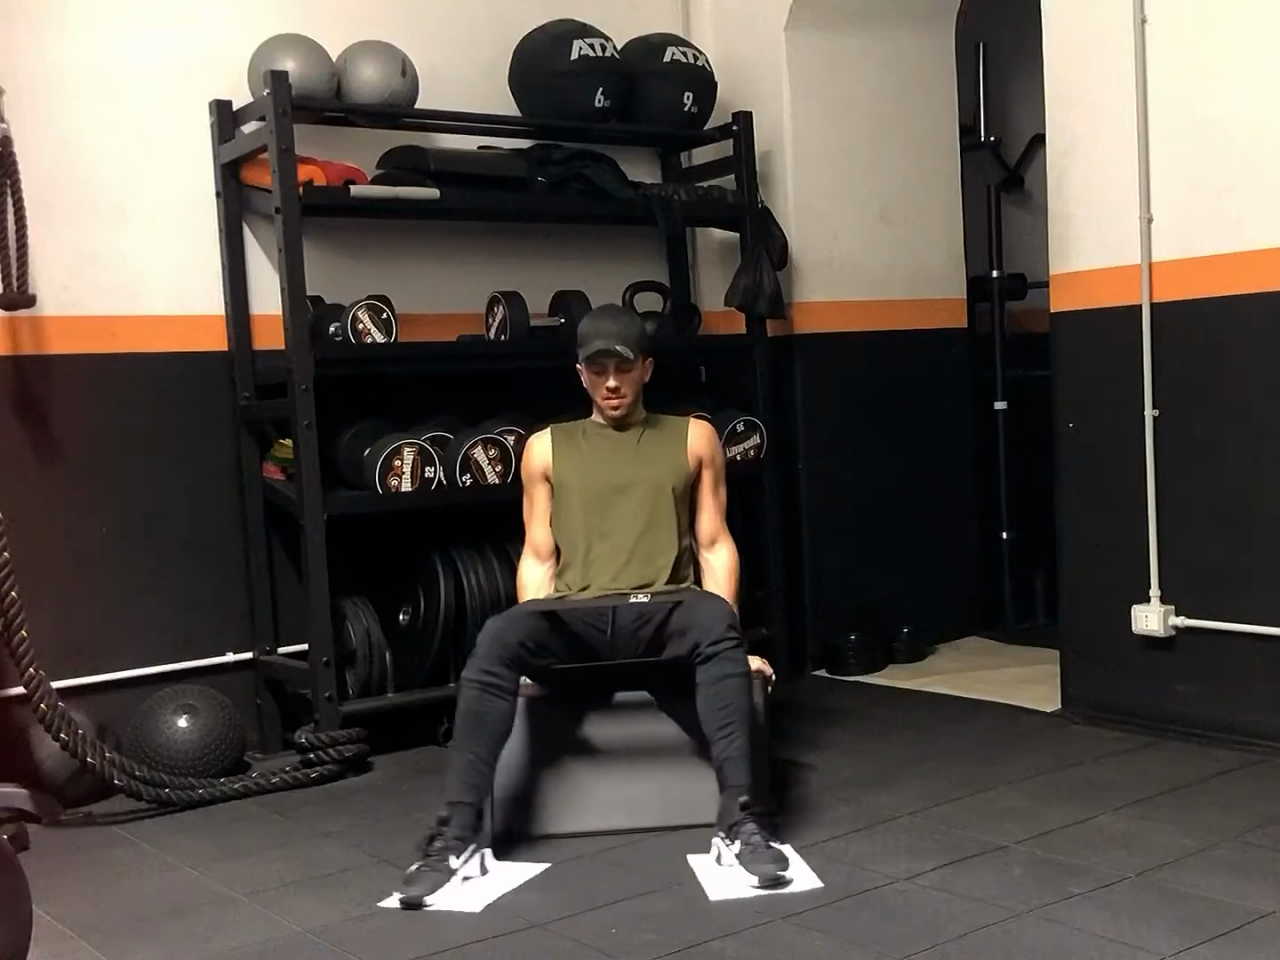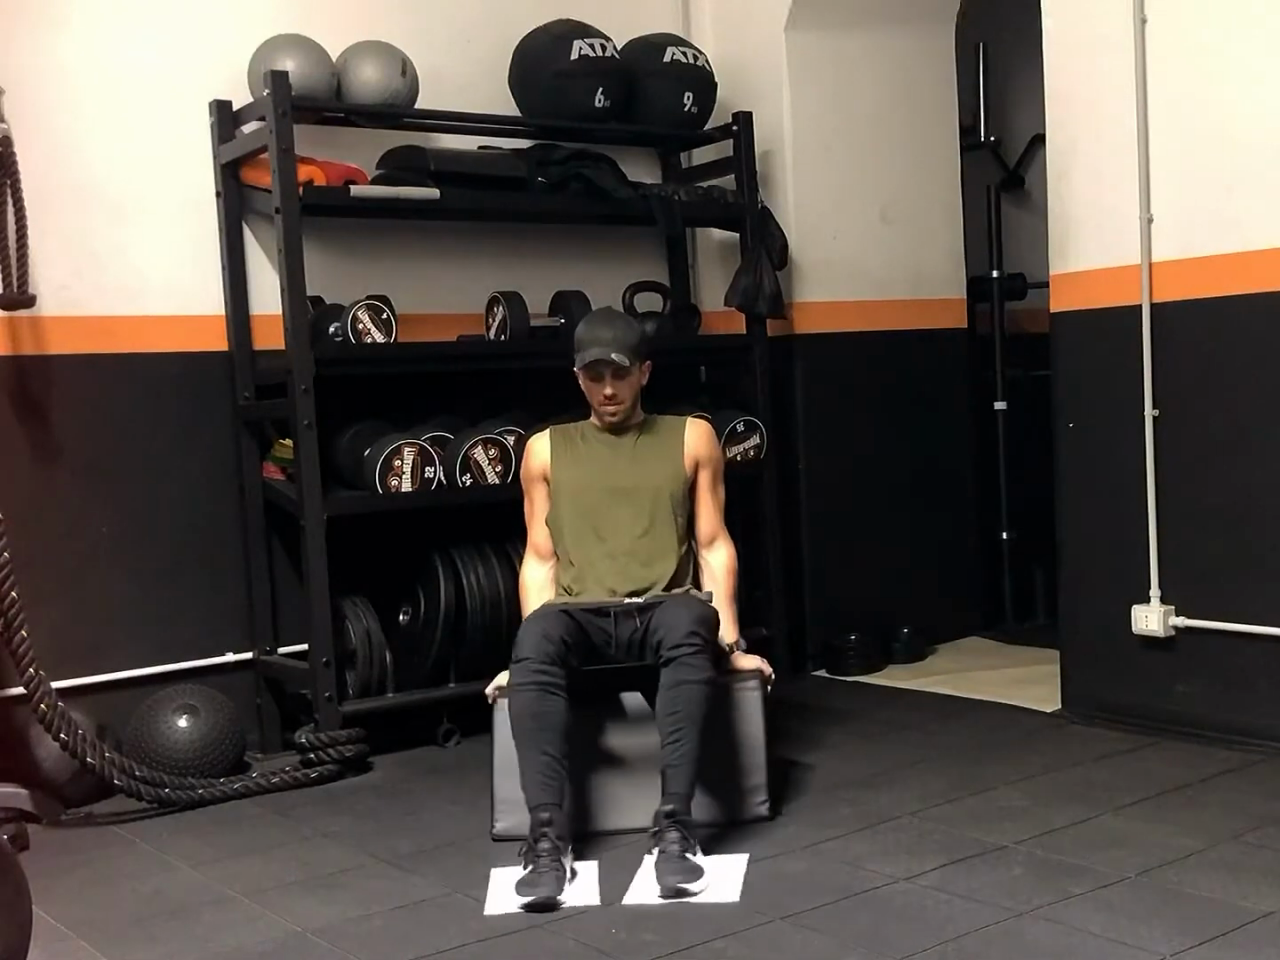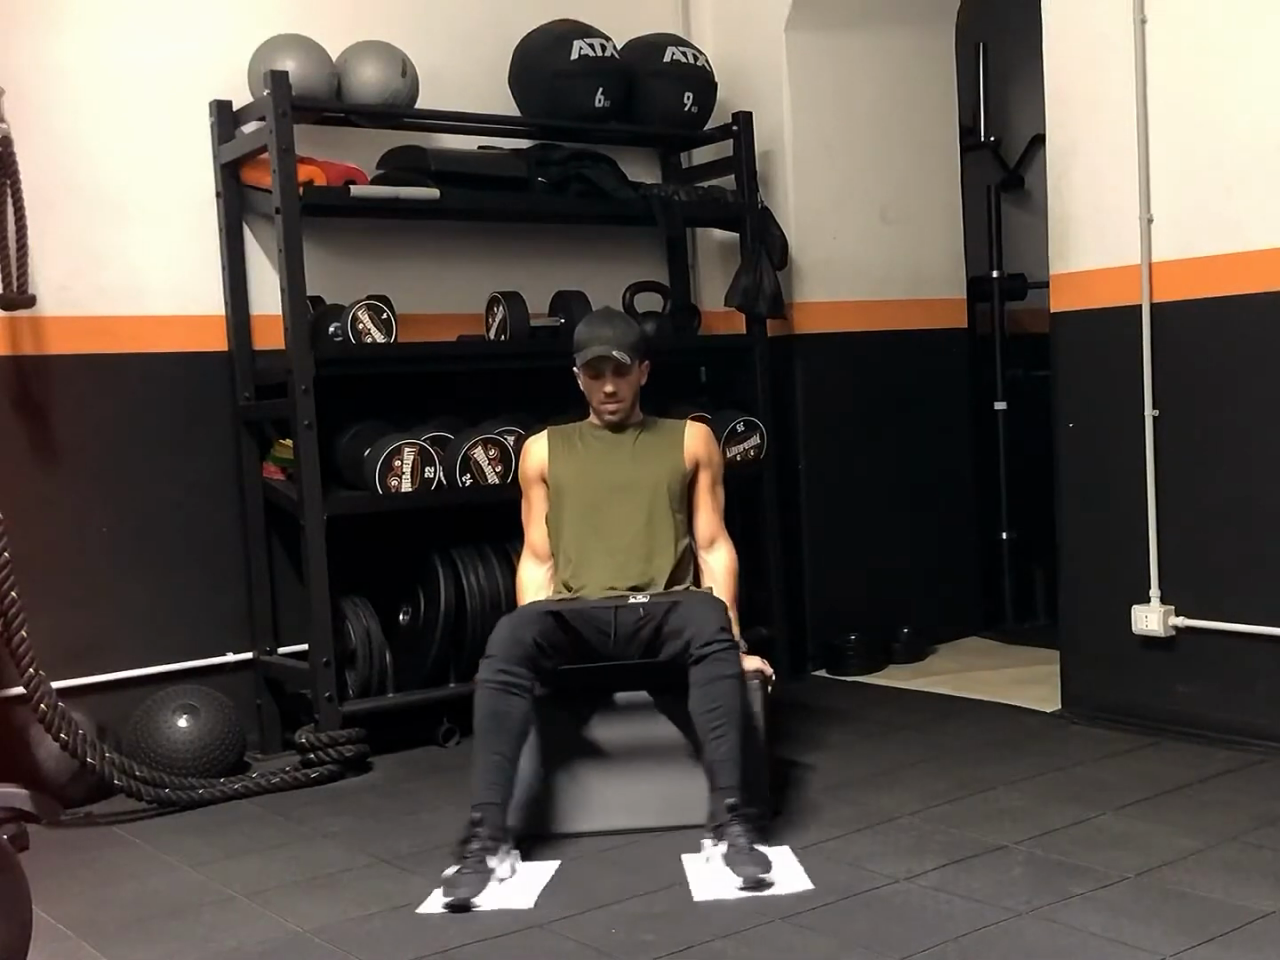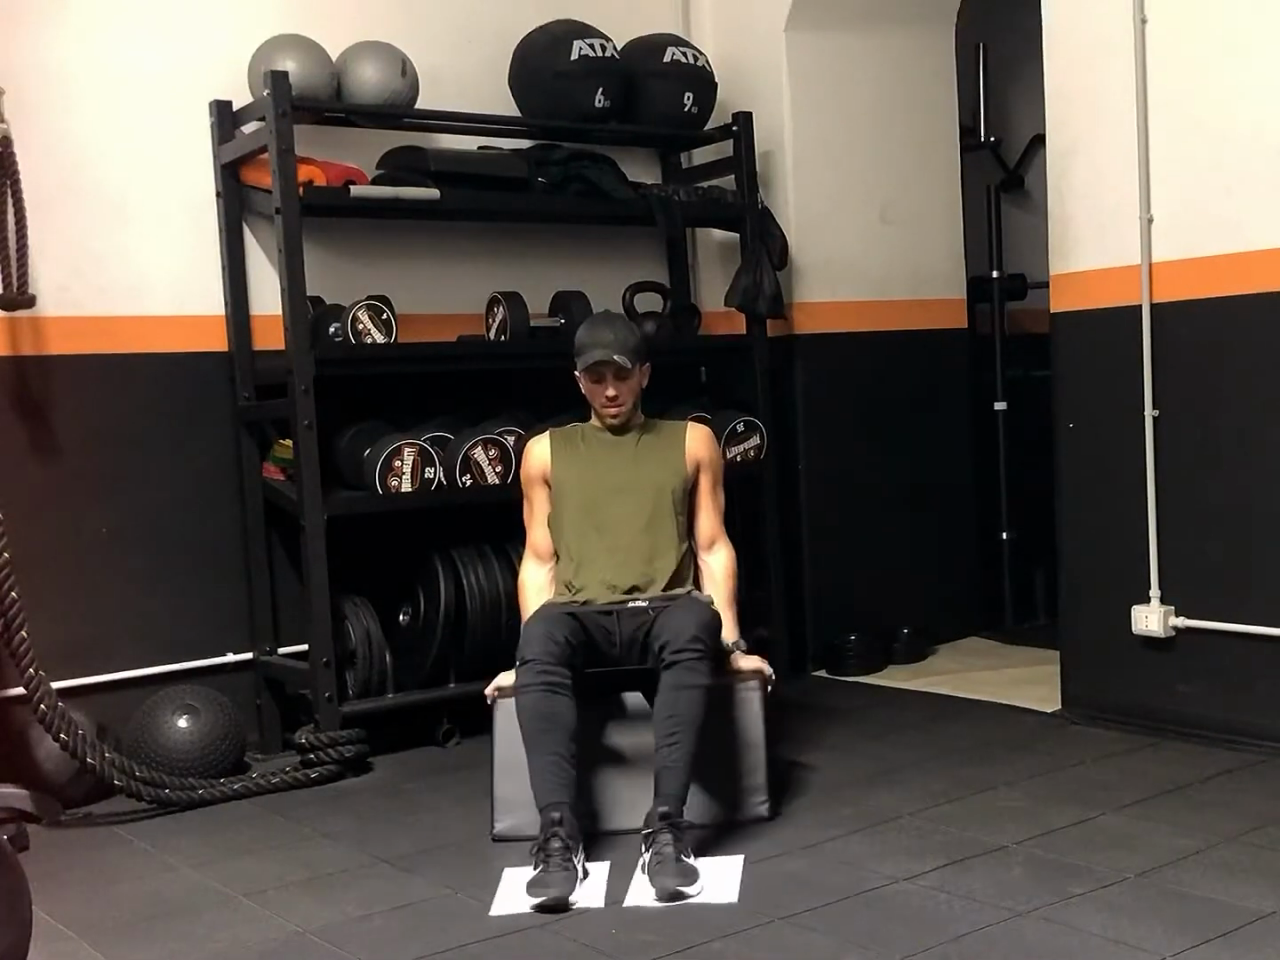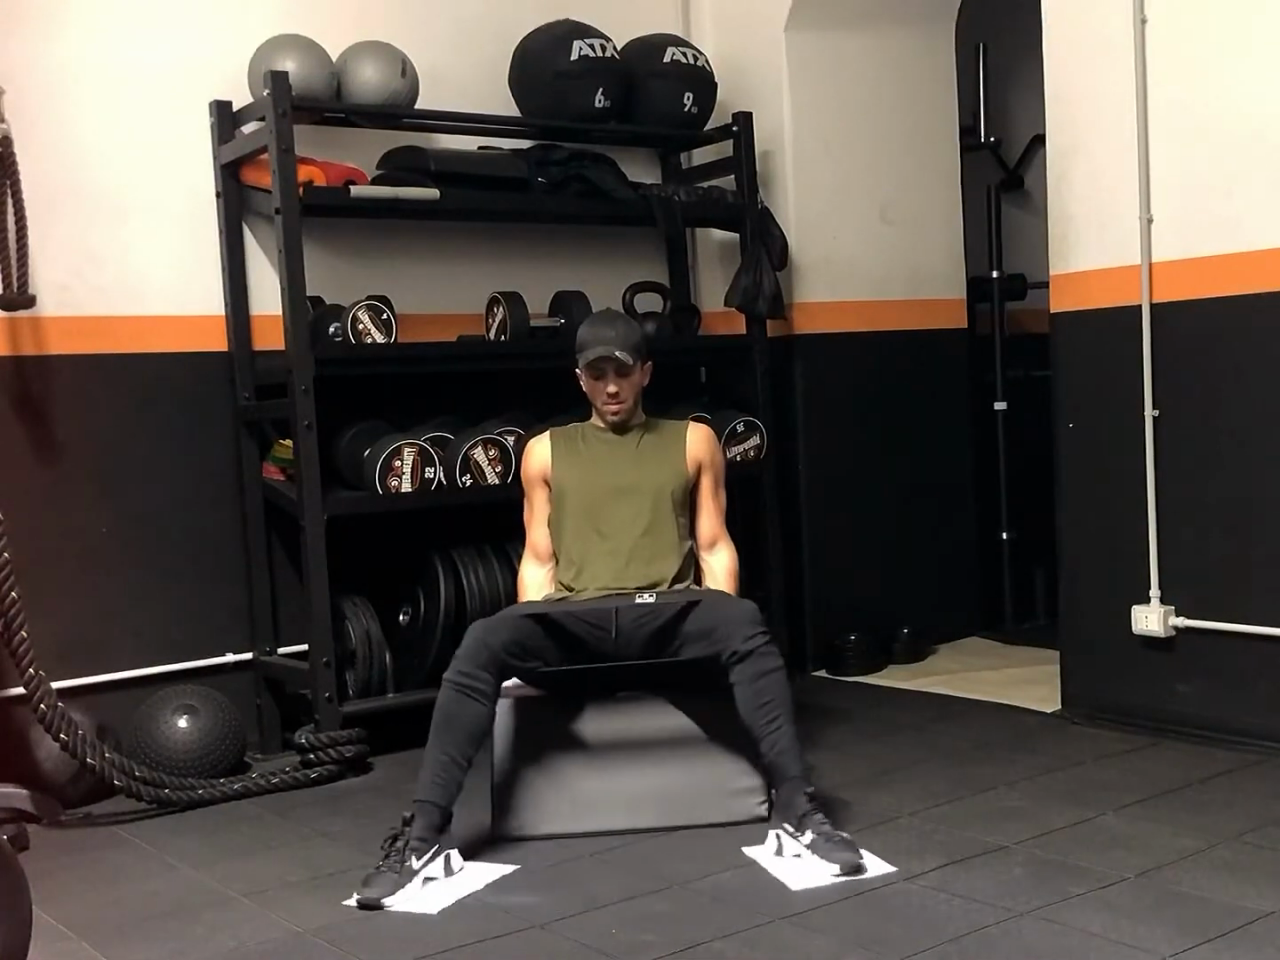
dt=1s
person 1, frame 1
left shoulder: (693, 437)
right shoulder: (546, 448)
left elbow: (715, 545)
right elbow: (539, 557)
left wrist: (725, 637)
right wrist: (530, 648)
left hip: (664, 610)
right hip: (580, 615)
left knee: (715, 621)
right knee: (497, 640)
left ankle: (739, 819)
right ankle: (455, 833)
person 1, frame 2
left shoulder: (692, 438)
right shoulder: (546, 449)
left elbow: (714, 546)
right elbow: (541, 559)
left wrist: (732, 642)
right wrist: (530, 652)
left hip: (665, 611)
right hip: (583, 617)
left knee: (690, 626)
right knee: (539, 637)
left ankle: (673, 825)
right ankle: (548, 835)
person 1, frame 3
left shoulder: (691, 439)
right shoulder: (543, 450)
left elbow: (712, 547)
right elbow: (537, 560)
left wrist: (729, 641)
right wrist: (529, 652)
left hip: (663, 611)
right hip: (579, 618)
left knee: (709, 622)
right knee: (508, 637)
left ankle: (731, 819)
right ankle: (485, 834)
person 1, frame 4
left shoulder: (692, 441)
right shoulder: (545, 451)
left elbow: (713, 548)
right elbow: (539, 560)
left wrist: (732, 641)
right wrist: (532, 653)
left hip: (666, 613)
right hip: (583, 619)
left knee: (692, 629)
right knee: (543, 639)
left ankle: (665, 827)
right ankle: (558, 834)
person 1, frame 5
left shoulder: (693, 441)
right shoulder: (545, 451)
left elbow: (714, 547)
right elbow: (538, 560)
left wrist: (722, 632)
right wrist: (528, 651)
left hip: (667, 611)
right hip: (578, 616)
left knee: (746, 622)
right knee: (482, 644)
left ankle: (797, 808)
right ankle: (423, 833)
